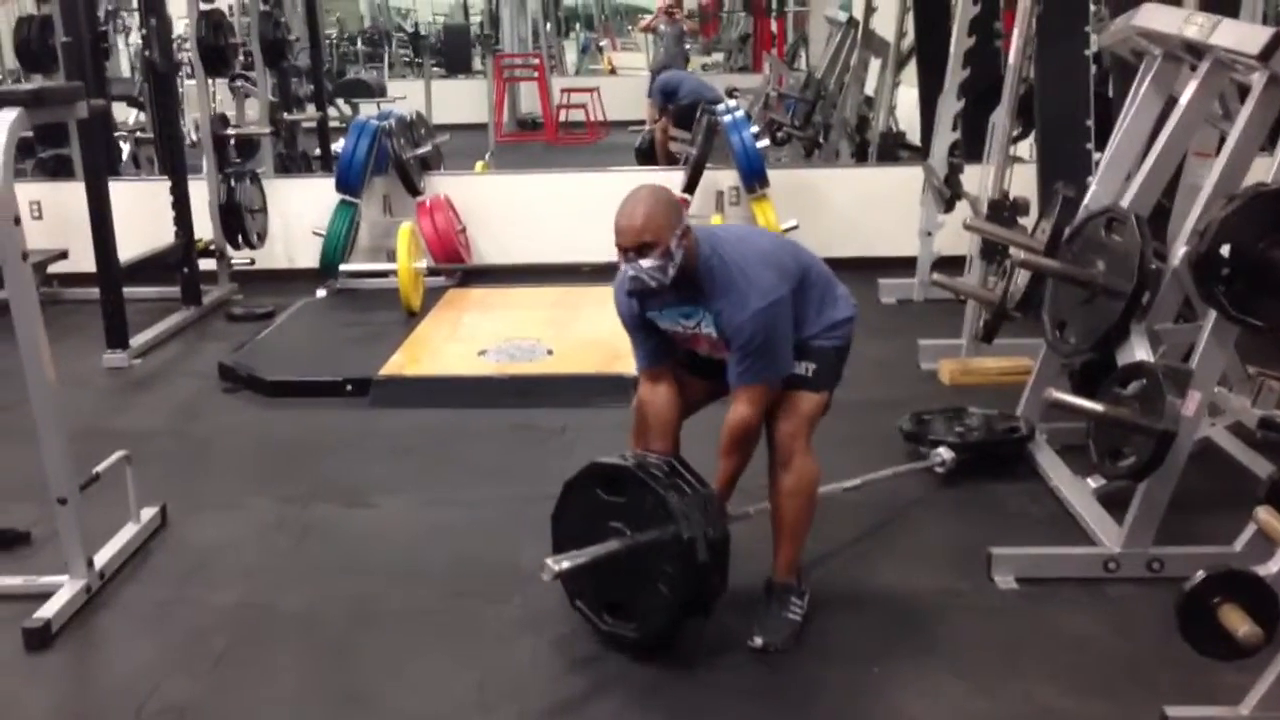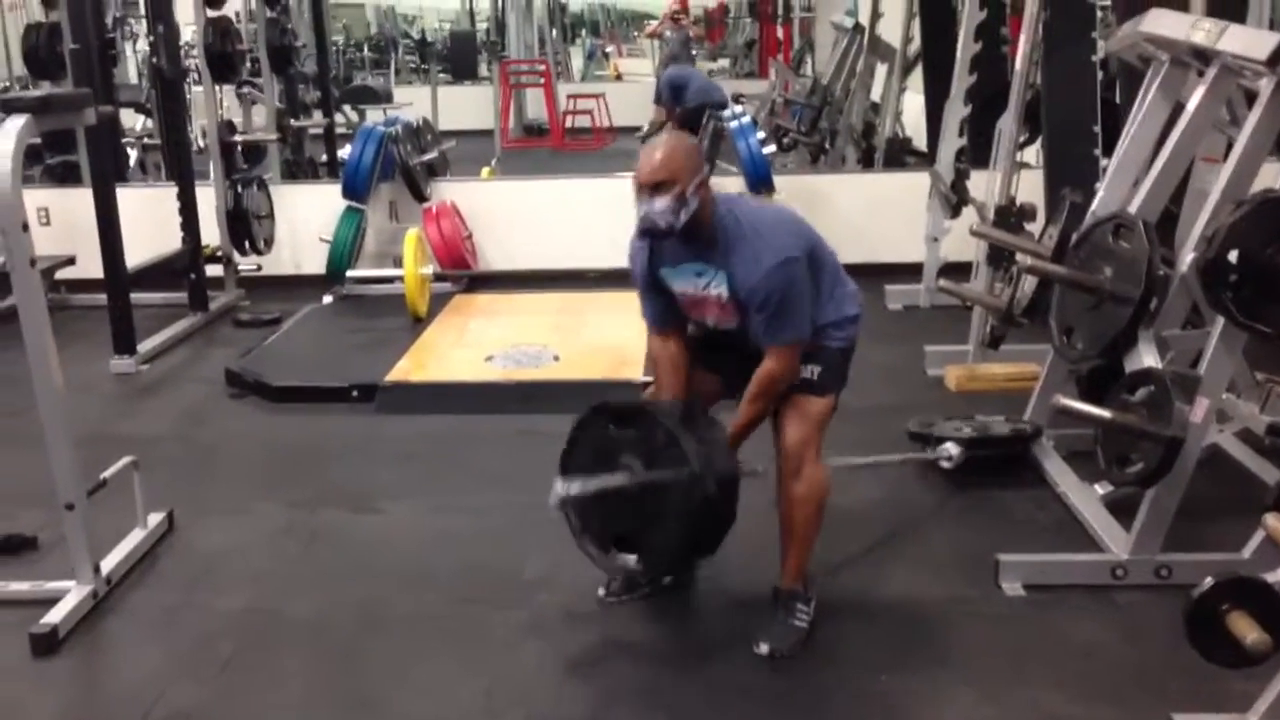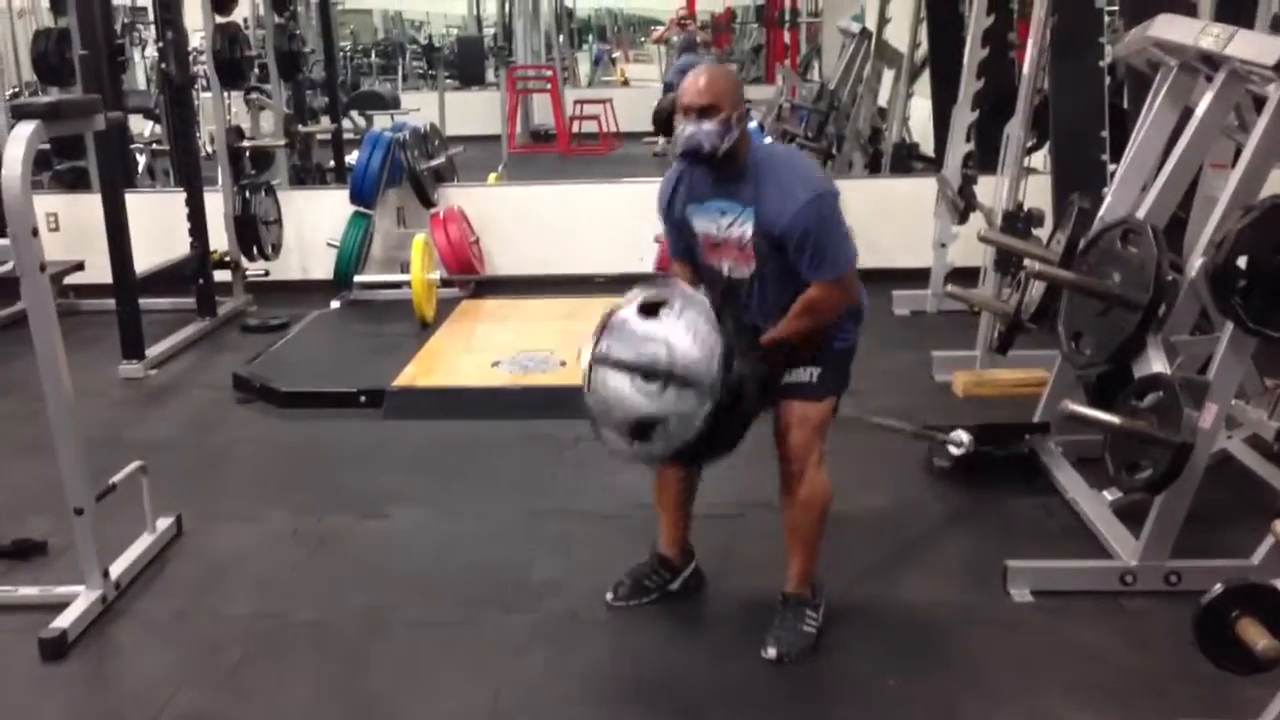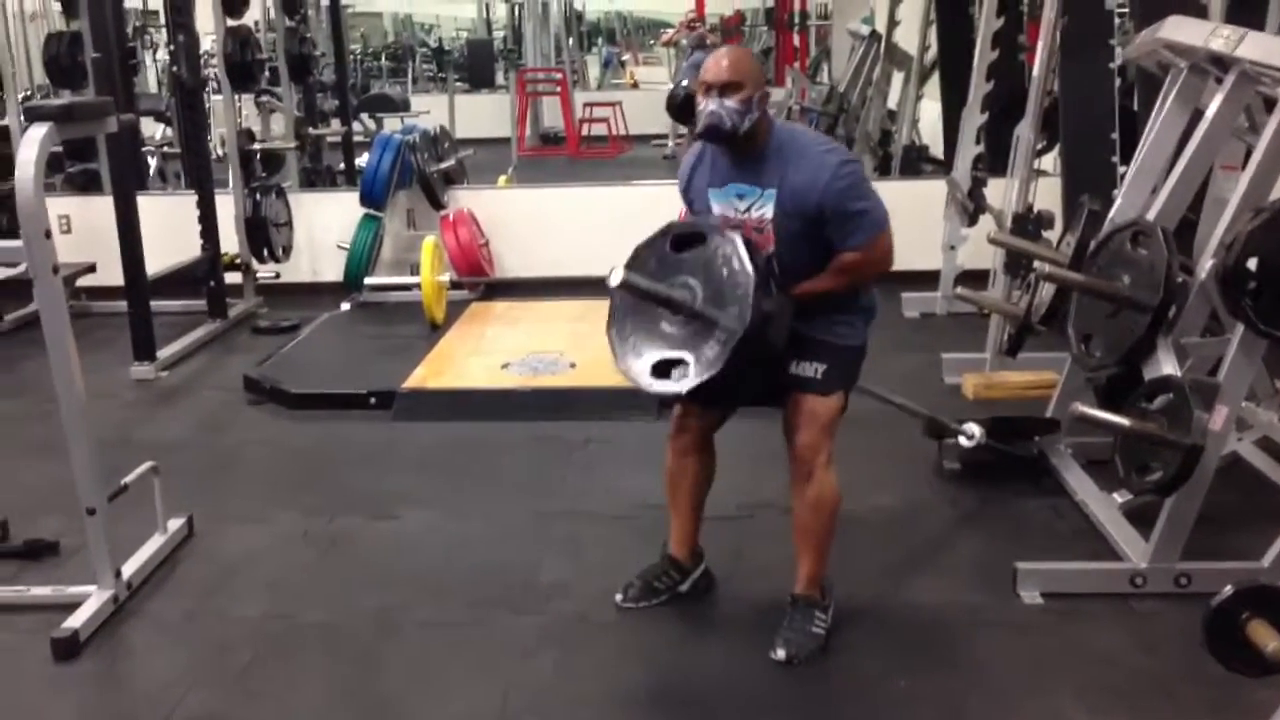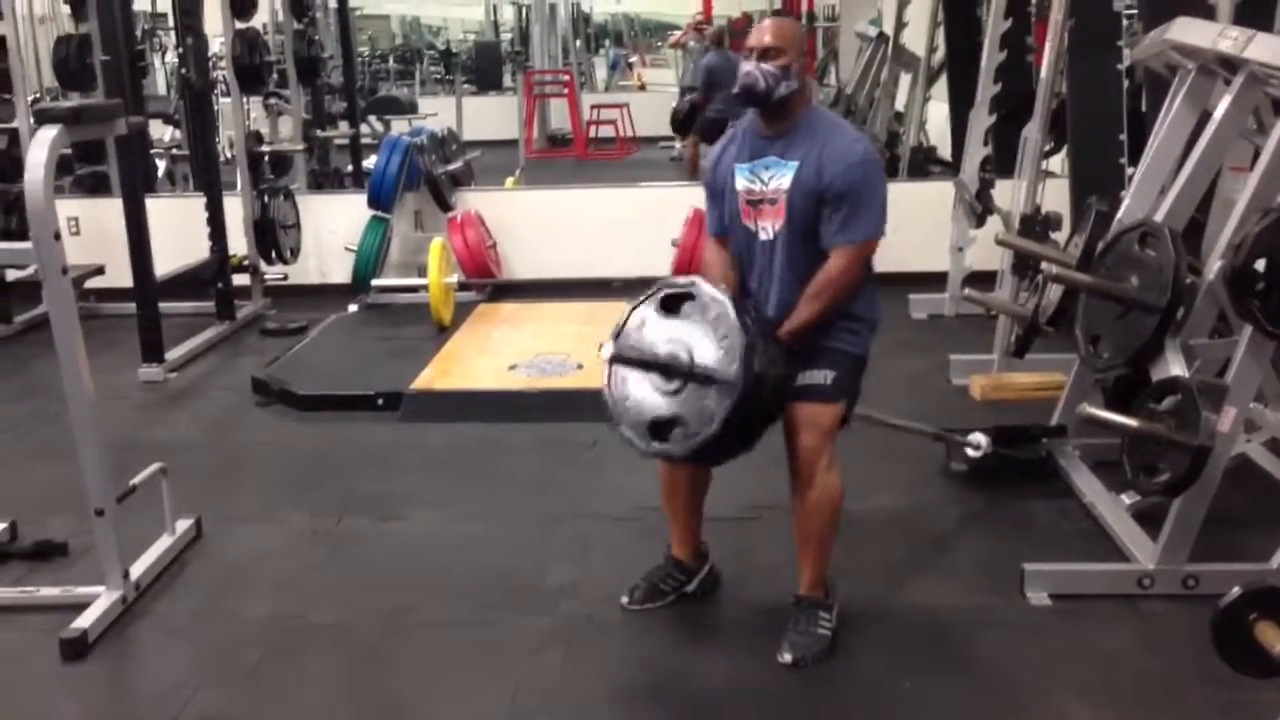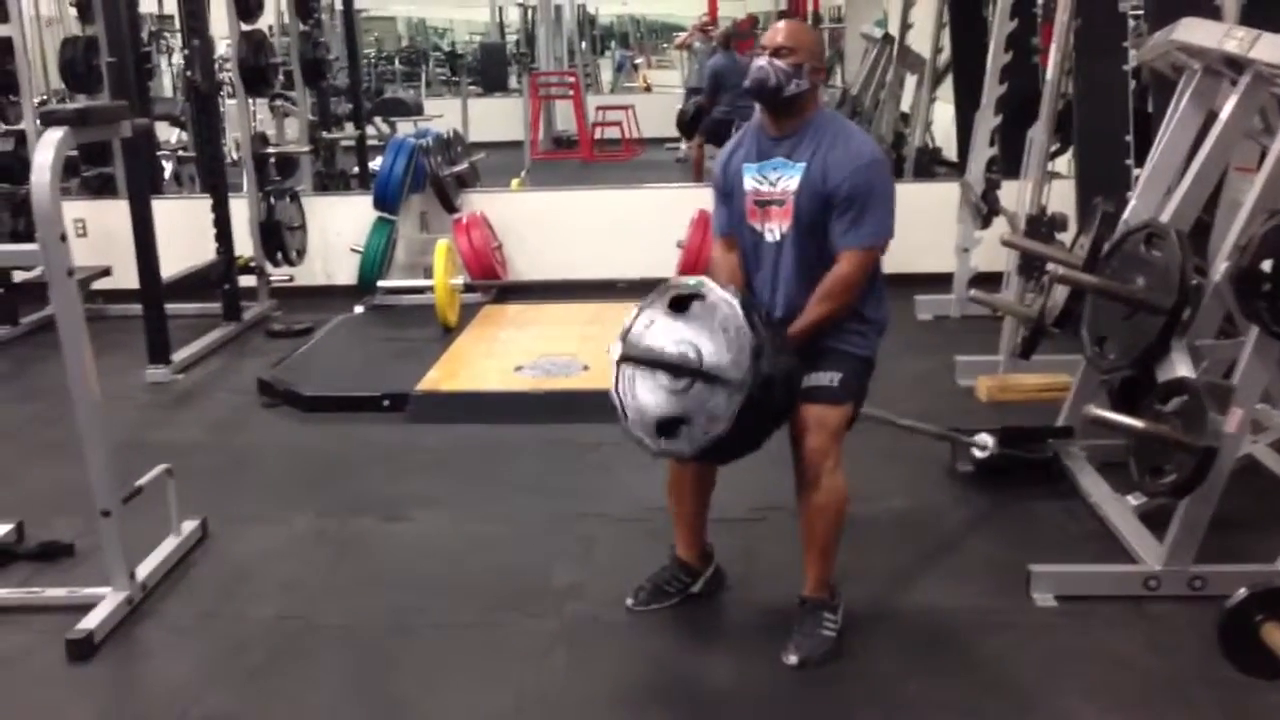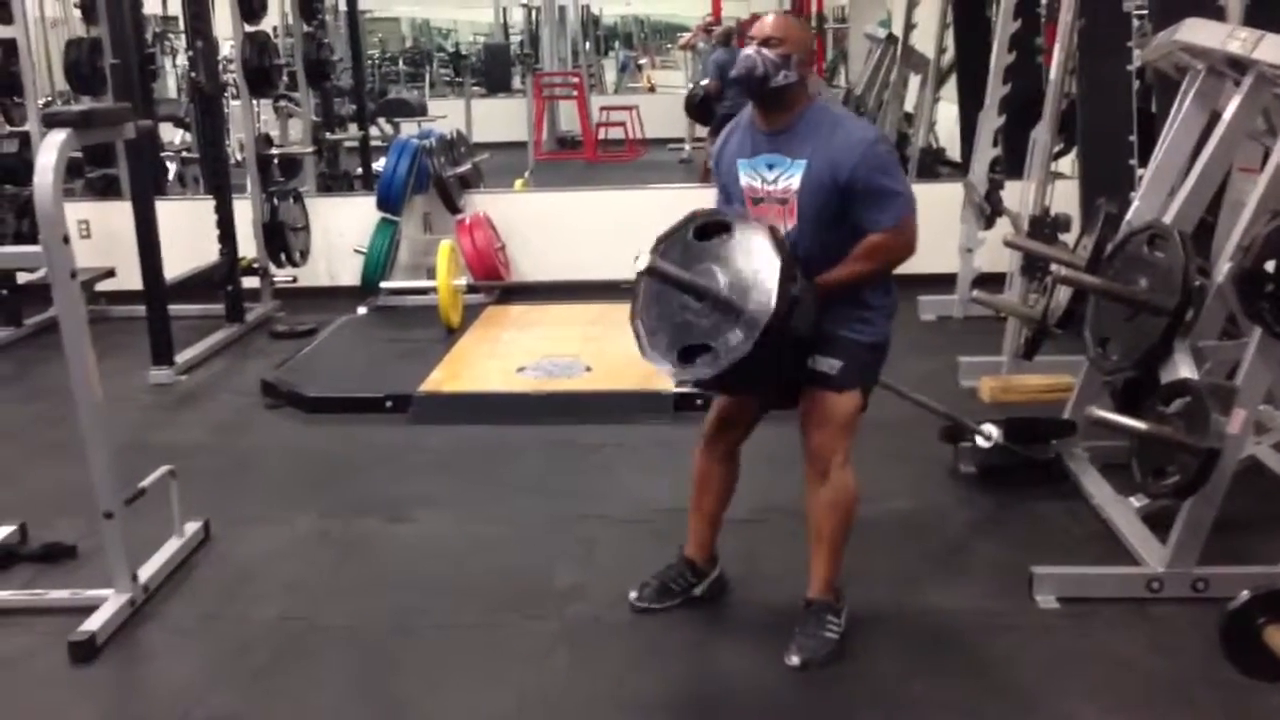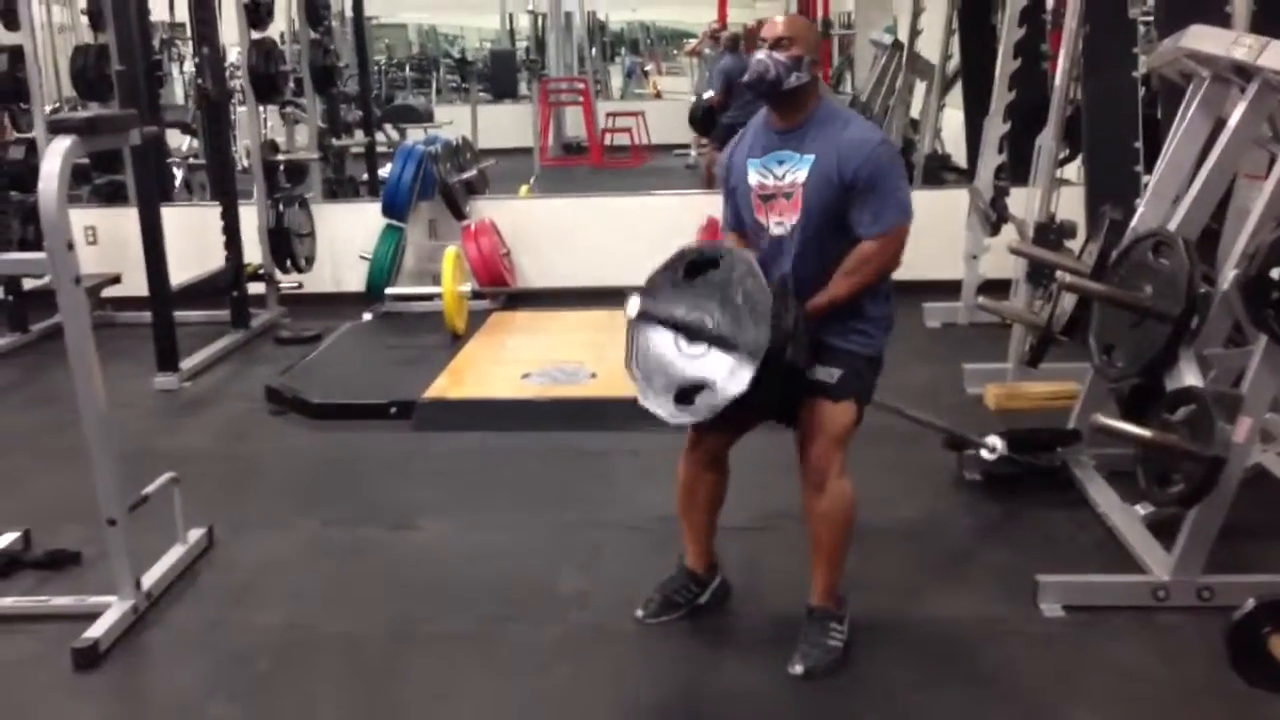
dt=0.3s
person 1, frame 1
left shoulder: (750, 290)
right shoulder: (633, 290)
left elbow: (748, 410)
right elbow: (657, 383)
left wrist: (714, 501)
left hip: (813, 328)
left knee: (787, 437)
right knee: (647, 414)
left ankle: (787, 585)
person 1, frame 2
left shoulder: (766, 250)
right shoulder: (650, 246)
left elbow: (785, 358)
right elbow: (667, 339)
left wrist: (728, 443)
left hip: (817, 330)
right hip: (727, 330)
left knee: (796, 442)
left ankle: (794, 592)
person 1, frame 3
left shoulder: (797, 190)
right shoulder: (678, 184)
left elbow: (833, 295)
right elbow: (684, 266)
left wrist: (756, 353)
left hip: (816, 324)
right hip: (732, 319)
left knee: (798, 446)
left ankle: (802, 596)
right ankle: (673, 561)
person 1, frame 4
left shoulder: (821, 170)
right shoulder: (698, 165)
left elbow: (874, 256)
left wrist: (790, 295)
left hip: (824, 317)
left knee: (808, 446)
right knee: (686, 423)
left ankle: (810, 598)
right ankle: (682, 563)
person 1, frame 5
left shoulder: (846, 154)
right shoulder: (728, 151)
left elbow: (848, 264)
right elbow: (718, 247)
left wrist: (780, 338)
left hip: (824, 329)
left knee: (809, 448)
left ankle: (815, 599)
right ankle: (687, 563)
person 1, frame 6
left shoulder: (853, 157)
right shoulder: (737, 150)
left elbow: (857, 267)
right elbow: (726, 248)
left wrist: (788, 340)
left hip: (832, 330)
left knee: (815, 450)
left ankle: (820, 600)
right ankle: (693, 564)
person 1, frame 7
left shoulder: (853, 145)
right shoulder: (731, 141)
left elbow: (897, 240)
left wrist: (814, 286)
left hip: (844, 313)
left knee: (825, 447)
right knee: (718, 428)
left ankle: (824, 602)
right ankle: (698, 565)
person 1, frame 8
left shoulder: (862, 146)
right shoulder: (741, 146)
left elbow: (882, 251)
left wrist: (805, 315)
left hip: (840, 328)
left knee: (821, 455)
right knee: (700, 434)
left ankle: (826, 610)
right ankle: (699, 574)
